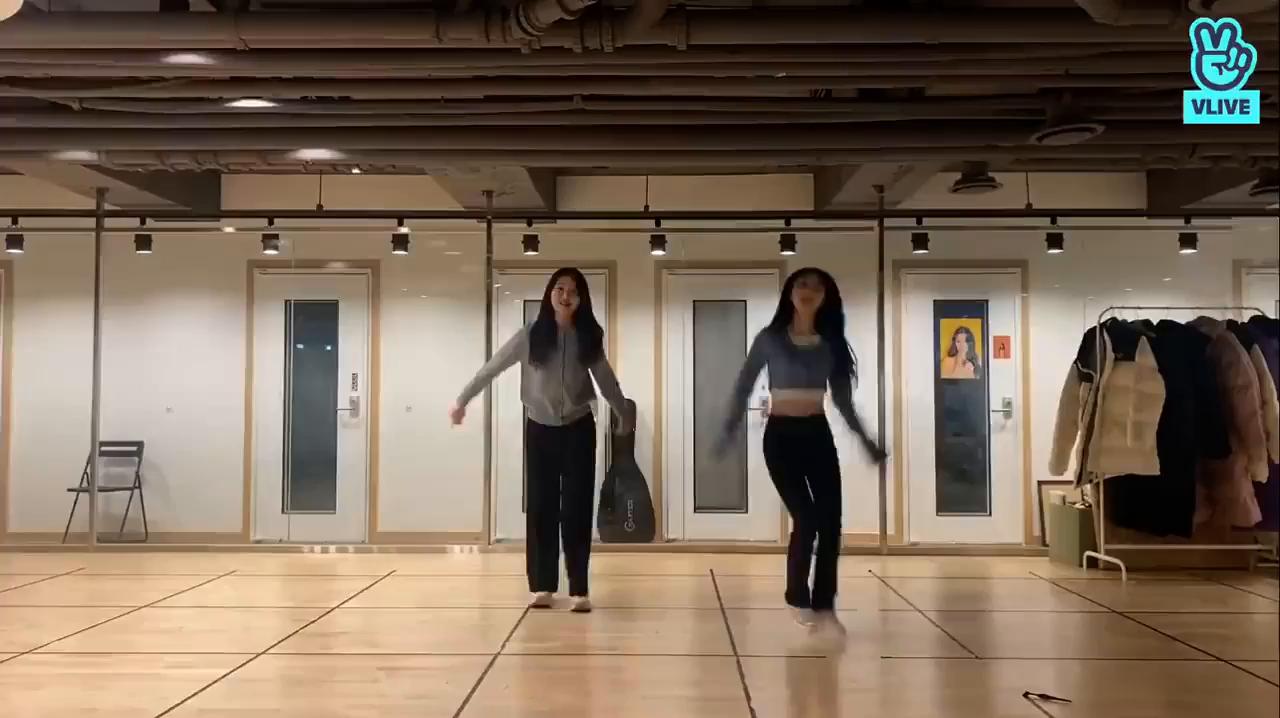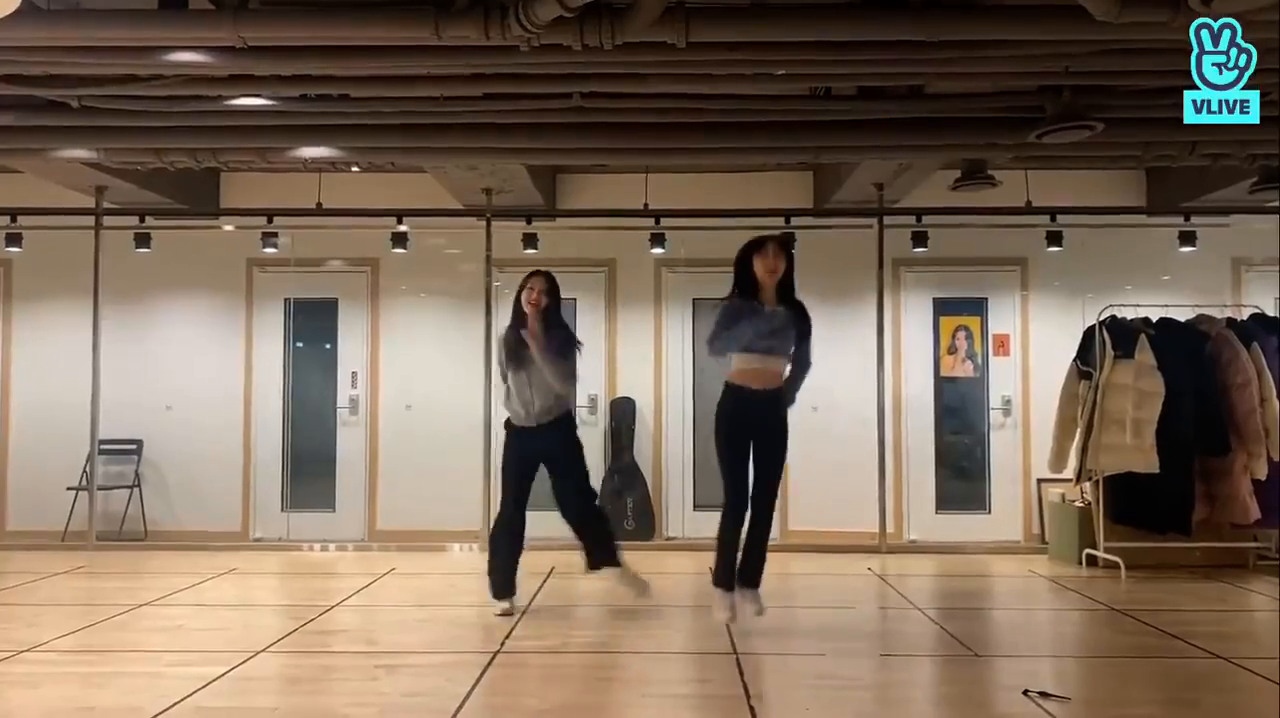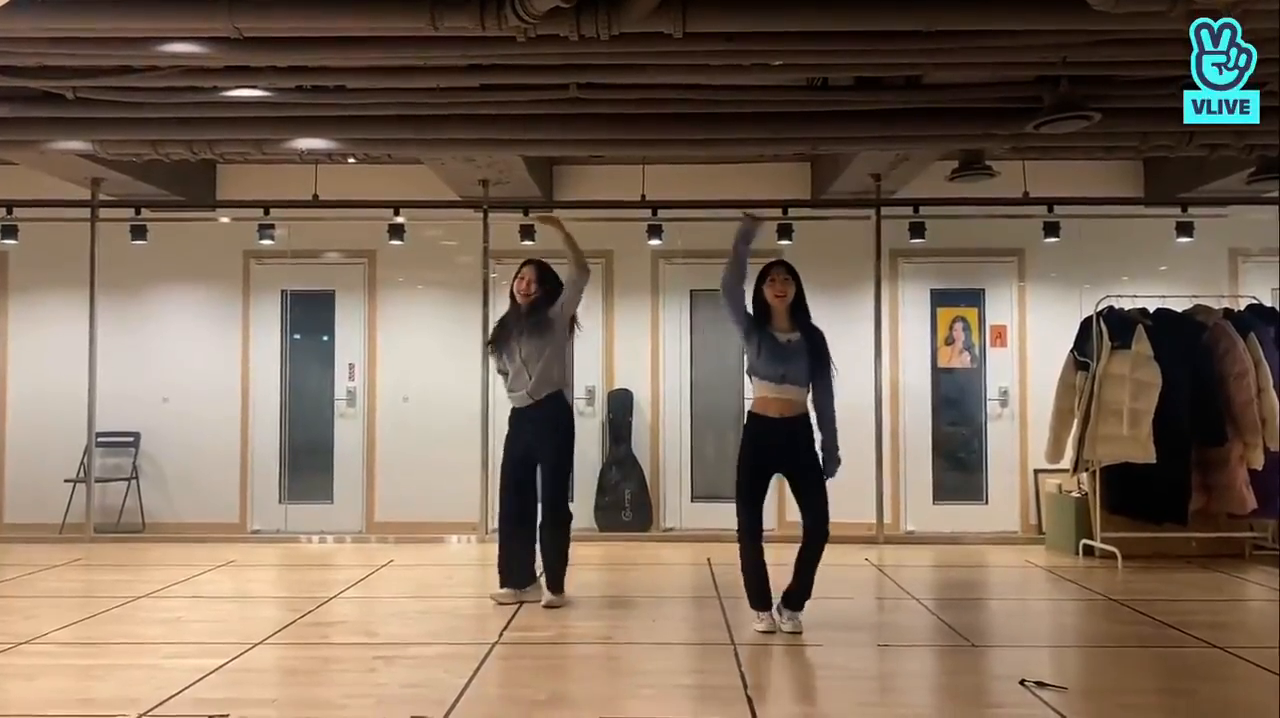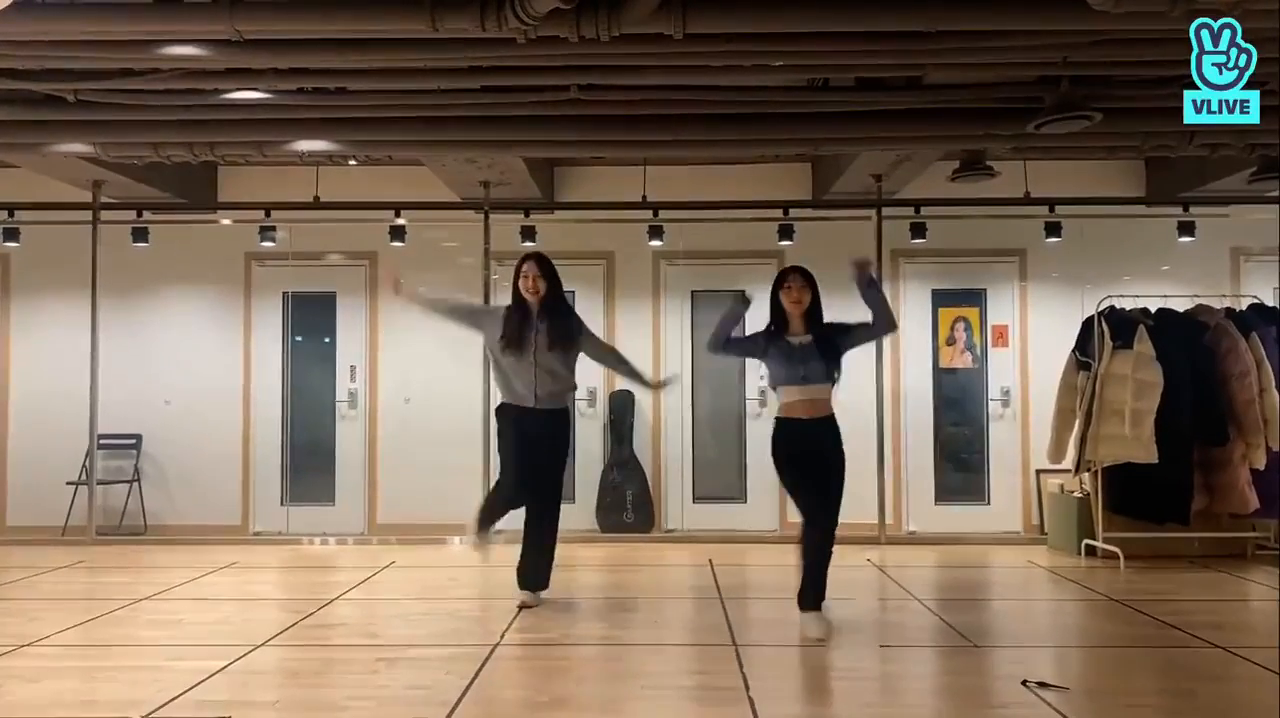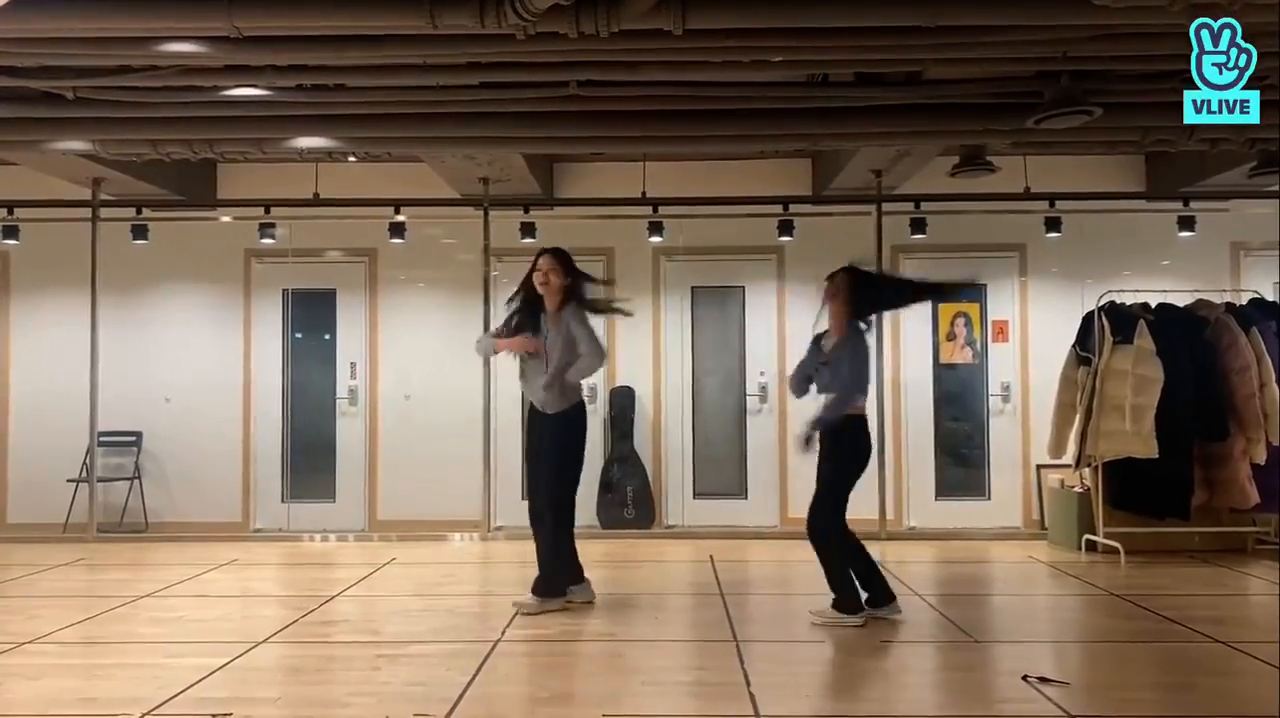
dt=1s
person 1, frame 1
left shoulder: (831, 345)
right shoulder: (769, 339)
left elbow: (842, 397)
right elbow: (744, 386)
left wrist: (864, 438)
right wrist: (729, 429)
left hip: (817, 434)
right hip: (780, 436)
left knee: (831, 521)
right knee: (807, 519)
left ankle: (824, 604)
right ankle: (799, 600)
person 1, frame 2
left shoulder: (794, 313)
right shoulder: (736, 306)
left elbow: (802, 361)
right elbow: (716, 345)
left wrist: (790, 389)
right wrist: (751, 329)
left hip: (772, 408)
right hip: (736, 405)
left knee: (765, 501)
right knee: (736, 499)
left ankle: (748, 582)
right ankle: (723, 584)
person 1, frame 3
left shoulder: (812, 337)
right shoulder: (753, 330)
left elbow: (824, 396)
right elbow: (730, 293)
left wrist: (831, 446)
right wrist: (742, 242)
left hip: (799, 435)
right hip: (758, 433)
left knee: (817, 527)
right knee: (748, 529)
left ankle: (792, 605)
right ankle: (762, 607)
person 1, frame 4
left shoulder: (831, 336)
right shoulder: (768, 342)
left elbow: (884, 324)
right elbow: (717, 344)
left wrist: (867, 284)
right wrist: (736, 311)
left hip: (826, 434)
right hip: (788, 436)
left knee: (825, 523)
right knee: (818, 521)
left ankle: (810, 604)
right ankle: (812, 606)
person 1, frame 5
left shoulder: (851, 339)
right shoulder: (824, 340)
left elbow: (849, 393)
right elbow: (798, 387)
left wrist: (814, 425)
right wrist: (807, 365)
left hip: (847, 435)
right hip: (837, 434)
left knee: (820, 522)
right knee: (832, 523)
left ankle: (848, 605)
right ankle: (881, 597)
person 2, frame 1
left shoulder: (588, 339)
right shoulder: (528, 337)
left elbow: (605, 376)
right elbow: (493, 368)
left wrist: (622, 411)
right wrist: (463, 399)
left hip: (577, 430)
right hip: (538, 429)
left knee: (577, 509)
right knee: (539, 508)
left ankle: (579, 589)
right ankle: (542, 585)
person 2, frame 2
left shoulder: (559, 337)
right shoulder: (509, 340)
left elbow: (566, 382)
left wrist: (540, 345)
right wrist: (518, 409)
left hip: (557, 429)
right hip: (519, 431)
left knee: (580, 502)
right knee: (511, 510)
left ankle: (611, 563)
right ankle: (503, 591)
person 2, frame 3
left shoulder: (555, 315)
right shoulder: (507, 325)
left elbow: (580, 275)
left wrist: (560, 230)
right wrist: (518, 386)
left hip: (552, 413)
right hip: (520, 417)
left knee: (554, 500)
right knee: (512, 500)
left ankle: (554, 584)
right ankle: (519, 581)
person 2, frame 4
left shoulder: (567, 324)
right shoulder: (501, 319)
left elbow: (604, 354)
right elbow: (461, 312)
left wrist: (645, 382)
right wrist: (414, 297)
left hip: (556, 418)
right hip: (517, 414)
left knee: (546, 501)
right knee: (517, 486)
left ankle: (531, 583)
right ankle: (487, 517)
person 2, frame 5
left shoulder: (574, 316)
right shoulder: (525, 315)
left elbow: (597, 355)
right elbow: (483, 347)
left wrist: (570, 378)
right wrist: (508, 342)
left hip: (566, 418)
right hip: (537, 416)
left knee: (554, 502)
right knee: (542, 502)
left ankle: (549, 590)
right ankle: (572, 582)
